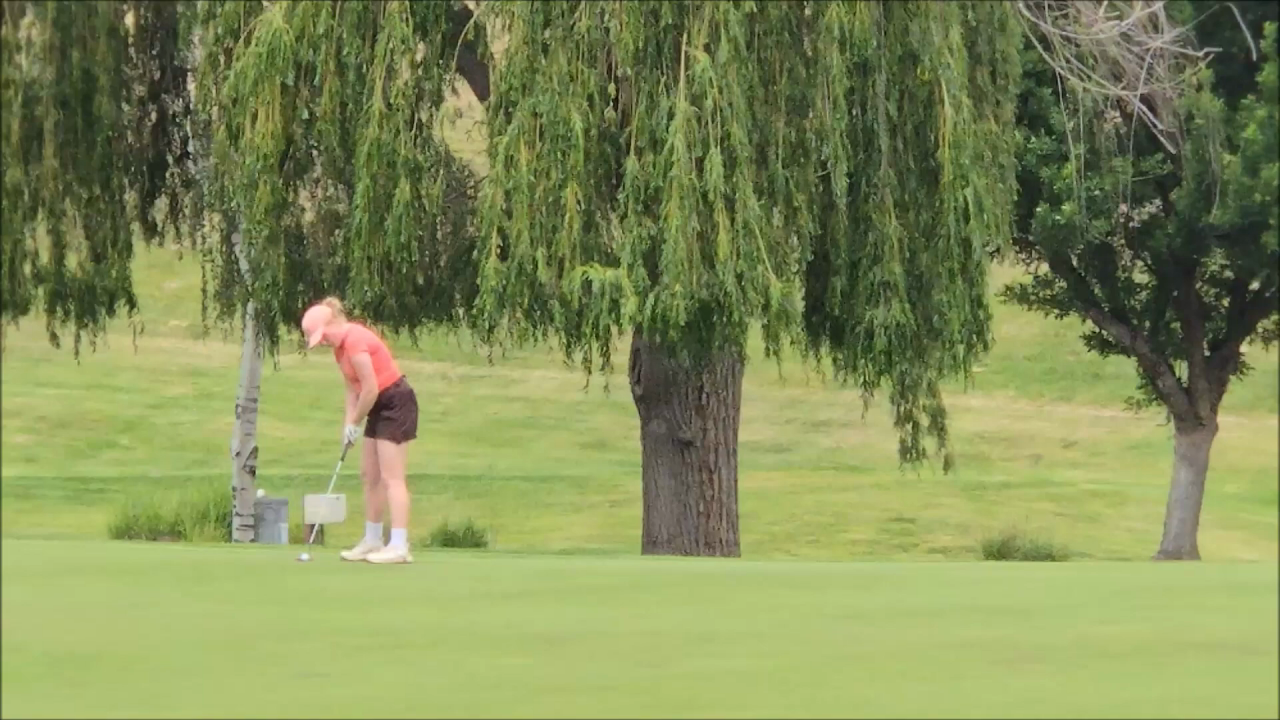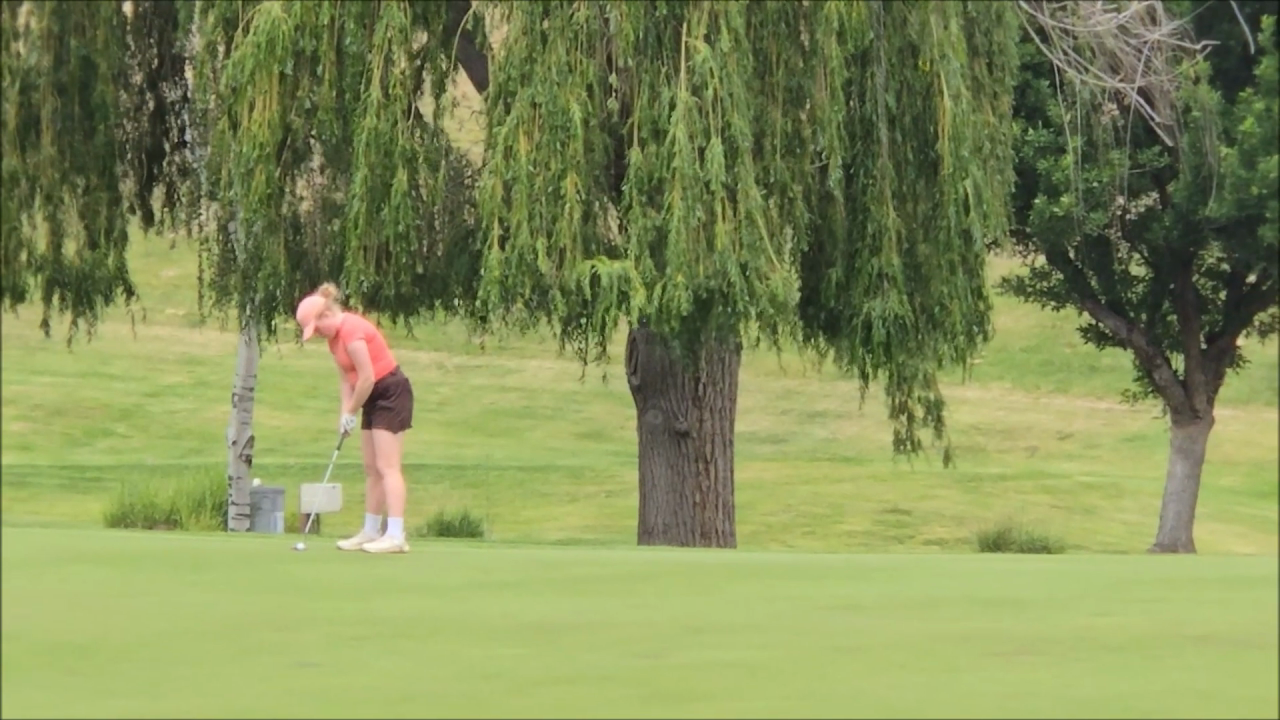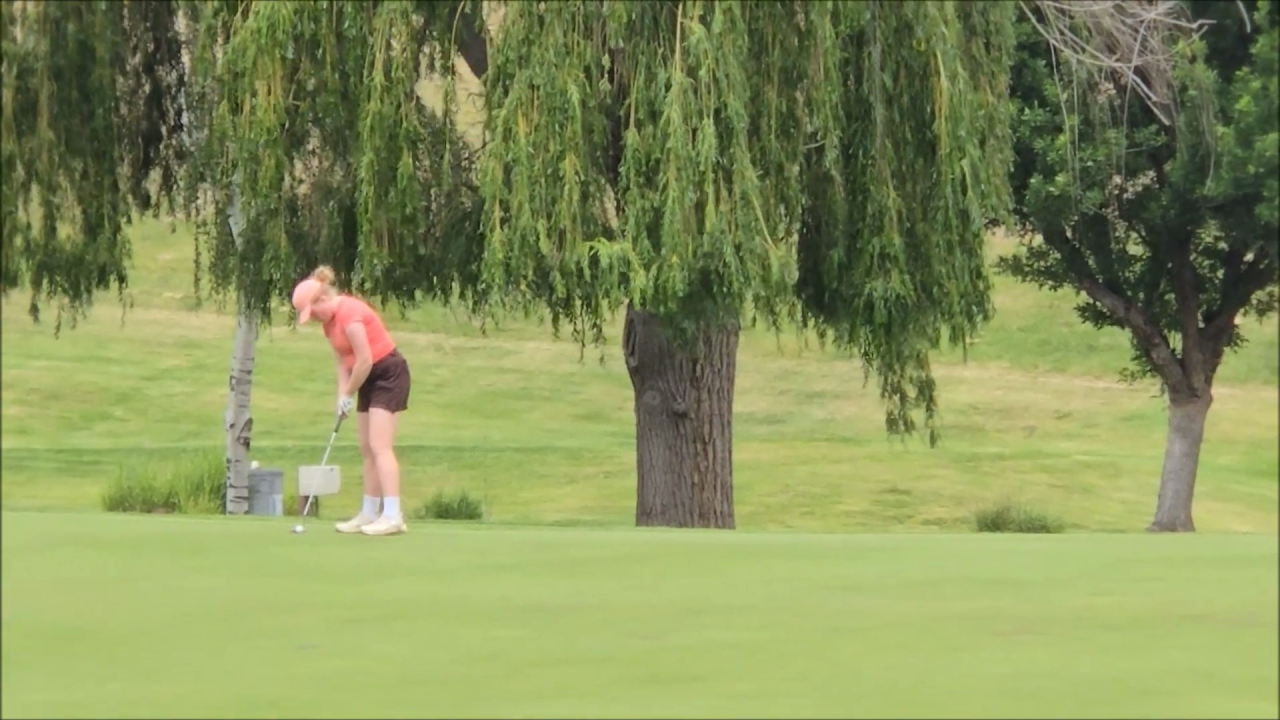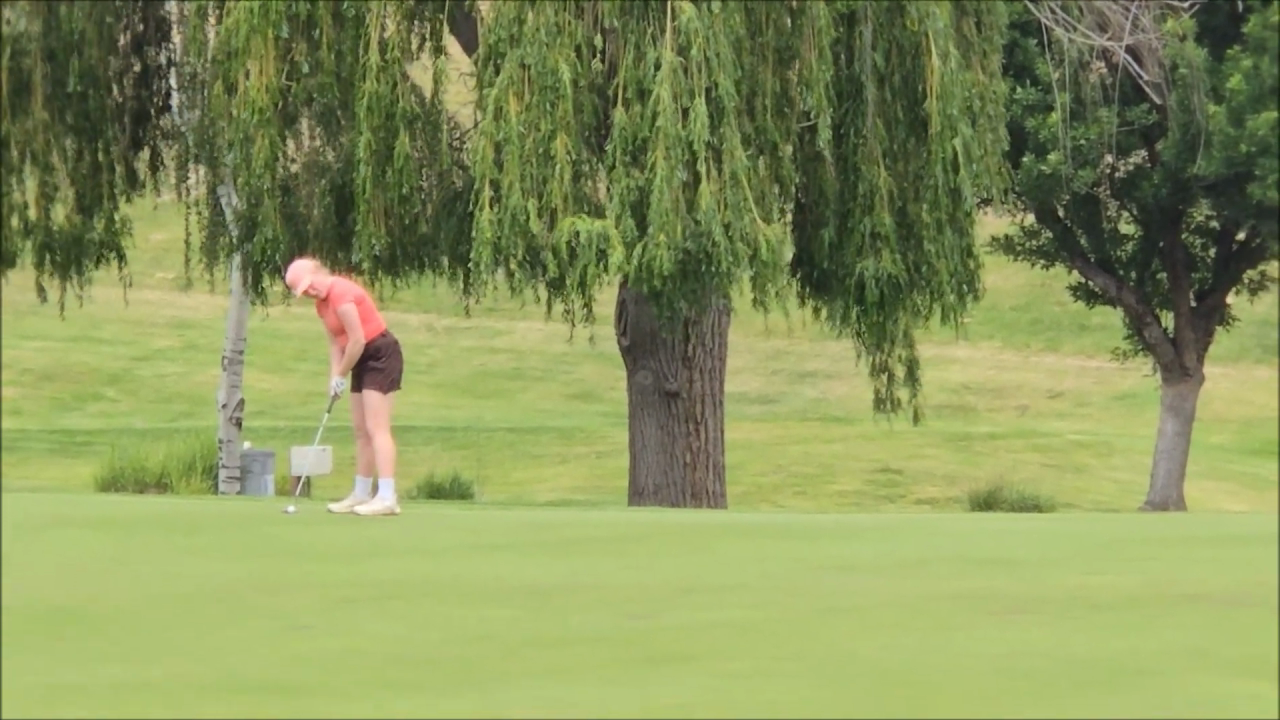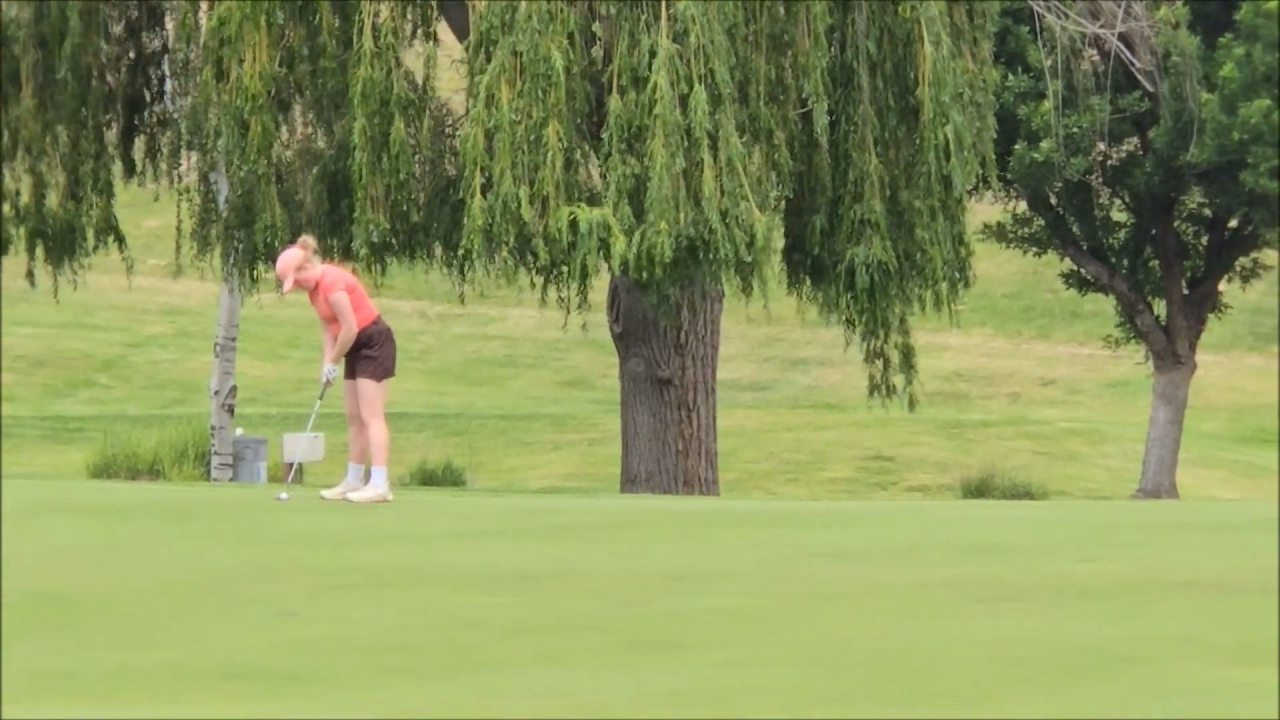
dt=0.7s
person 1, frame 1
left shoulder: (355, 341)
right shoulder: (341, 346)
left elbow: (371, 389)
right elbow: (352, 388)
left wrist: (354, 422)
right wrist: (349, 424)
left hip: (396, 405)
right hip: (379, 408)
left knee: (391, 477)
right knee: (370, 476)
left ankle: (399, 547)
right ankle: (372, 541)
person 1, frame 2
left shoulder: (351, 330)
right shoulder: (335, 337)
left elbow: (367, 377)
right elbow: (346, 378)
left wrist: (351, 411)
right wrist: (345, 413)
left hip: (391, 394)
right hip: (374, 398)
left knee: (387, 467)
right knee: (371, 468)
left ankle: (396, 536)
right ankle: (371, 531)
person 1, frame 3
left shoulder: (349, 313)
right shoulder: (330, 321)
left elbow: (365, 360)
right elbow: (343, 361)
left wrist: (348, 394)
right wrist: (343, 396)
left hip: (389, 375)
right hip: (371, 380)
left knee: (379, 446)
right knee: (368, 450)
left ankle: (392, 515)
right ankle: (370, 513)
person 1, frame 4
left shoulder: (341, 293)
right shoulder: (322, 303)
left elbow: (357, 340)
right elbow: (336, 342)
left wrist: (341, 374)
right wrist: (334, 376)
left hip: (381, 356)
right hip: (363, 361)
left knee: (376, 428)
right knee: (361, 431)
left ankle: (387, 497)
right ankle: (361, 494)
person 1, frame 5
left shoulder: (331, 281)
right shoulder: (315, 288)
left elbow: (350, 328)
right elbow: (329, 328)
left wrist: (333, 361)
right wrist: (327, 363)
left hip: (374, 344)
right hip: (356, 348)
left knee: (371, 416)
right knee: (355, 418)
left ankle: (379, 485)
right ankle: (354, 481)
